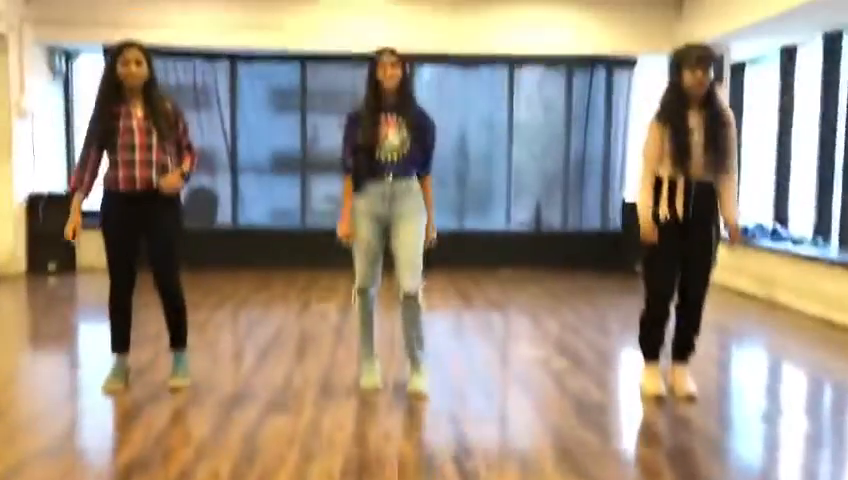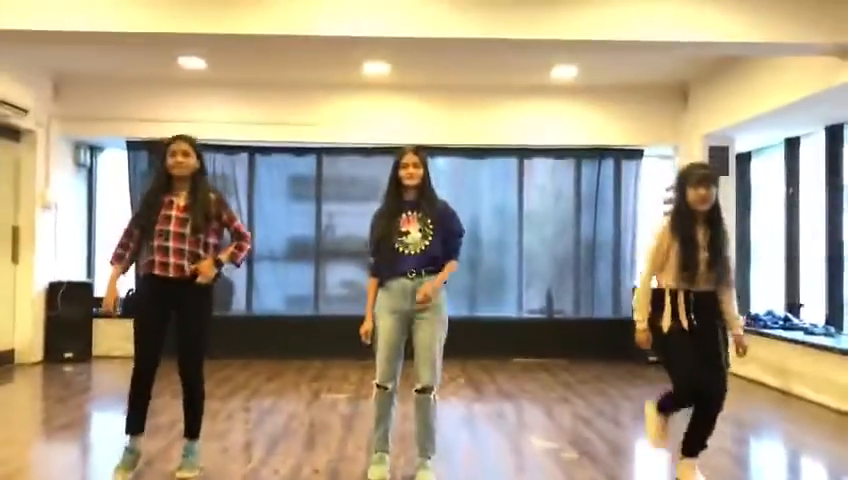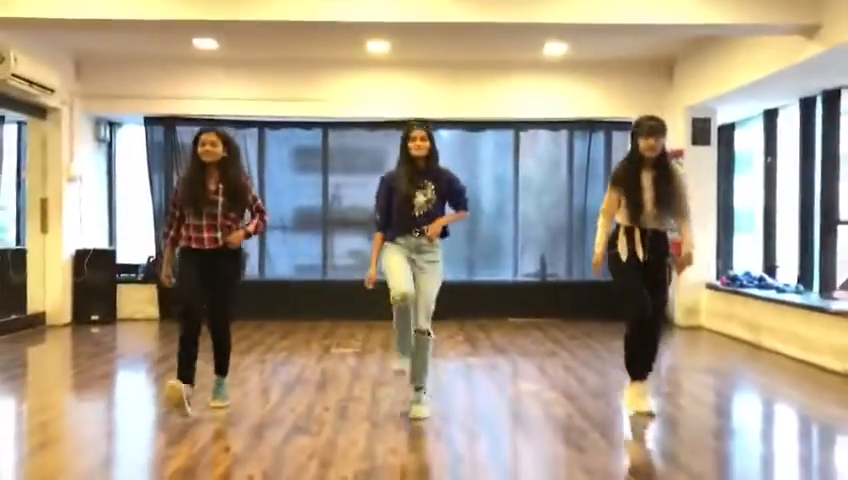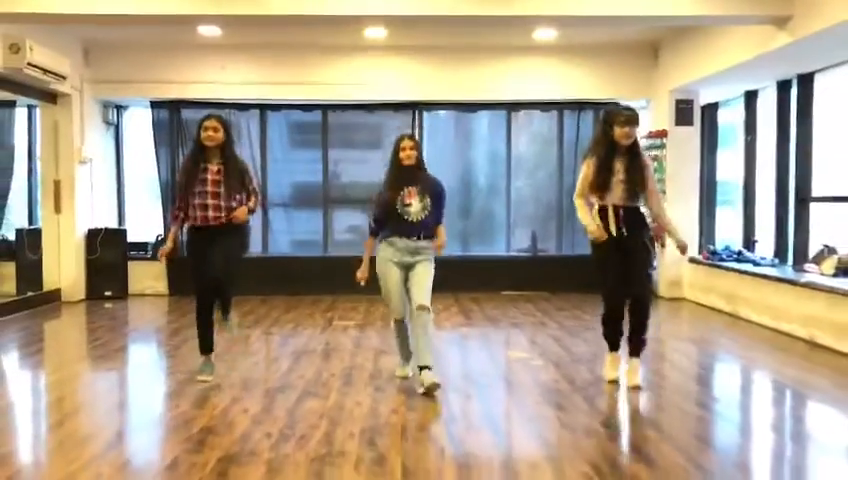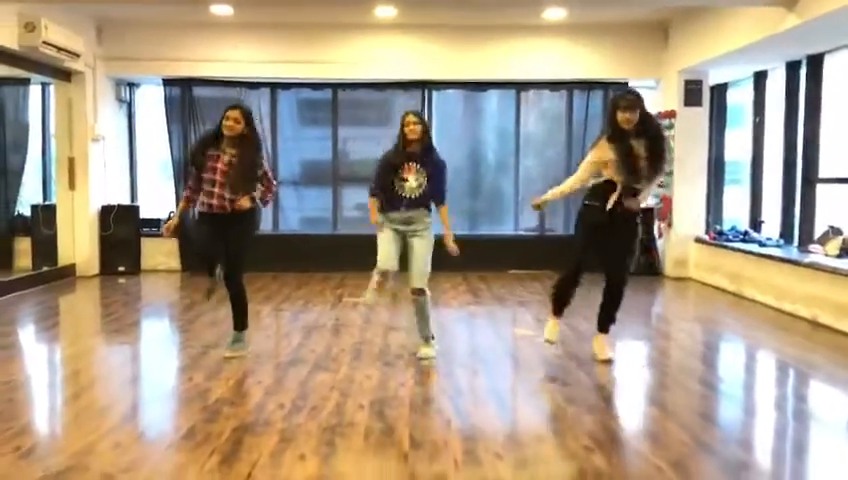
dt=0.5s
person 1, frame 1
left shoulder: (723, 119)
right shoulder: (664, 118)
left elbow: (727, 172)
right elbow: (648, 170)
left wrist: (731, 217)
right wrist: (646, 216)
left hip: (703, 207)
right hip: (667, 204)
left knee: (694, 292)
right knee: (660, 291)
left ankle: (680, 365)
right ankle: (651, 365)
person 1, frame 2
left shoulder: (719, 232)
right shoulder: (671, 230)
left elbow: (726, 284)
right elbow: (647, 277)
left wrist: (735, 327)
right wrist: (641, 322)
left hip: (707, 313)
right hip: (670, 312)
left knee: (716, 391)
right knee: (693, 384)
right ankle: (659, 411)
person 1, frame 3
left shoulder: (673, 176)
right shoulder: (623, 175)
left elbow: (683, 216)
right elbow: (606, 214)
left wrist: (687, 247)
right wrist: (599, 248)
left hip: (657, 248)
right hip: (626, 247)
left knee: (655, 319)
right knee: (640, 313)
left ankle: (641, 382)
right ankle: (636, 384)
person 1, frame 4
left shoulder: (641, 162)
right shoulder: (596, 160)
left elbow: (654, 200)
right elbow: (580, 197)
left wrist: (674, 234)
right wrist: (591, 225)
left hip: (635, 225)
right hip: (606, 227)
left knee: (640, 293)
right knee: (614, 295)
left ankle: (634, 361)
right ankle: (613, 355)
person 1, frame 5
left shoulder: (651, 142)
right shoulder: (606, 143)
left elbow: (651, 178)
right elbow: (581, 176)
left wrist: (640, 200)
right wrist: (550, 196)
left hip: (626, 211)
right hip: (599, 203)
left knee: (617, 276)
right knee: (580, 259)
left ankle: (602, 336)
right ankle: (555, 317)
person 2, frame 1
left shoulder: (166, 110)
right shoulder: (105, 113)
left elbow: (187, 150)
right elbow: (89, 161)
left wrist: (180, 172)
right wrist: (75, 210)
left hip: (161, 204)
right hip: (119, 205)
left knee: (167, 280)
right knee: (121, 283)
left ankle: (180, 358)
right ankle: (120, 361)
person 2, frame 2
left shoulder: (211, 202)
right shoulder: (153, 200)
left elbow: (243, 239)
right elbow: (130, 241)
left wrist: (216, 261)
right wrist: (113, 282)
left hip: (193, 290)
right hip: (153, 288)
left knee: (190, 369)
right knee: (144, 366)
left ankle: (191, 450)
right ankle: (132, 446)
person 2, frame 3
left shoulder: (237, 183)
right shoulder: (186, 184)
left elbow: (260, 214)
right elbow: (173, 224)
left wrist: (244, 232)
right wrist: (166, 261)
left hip: (225, 258)
right hip: (192, 257)
left knee: (219, 321)
right knee: (190, 315)
left ankle: (220, 384)
right ankle: (185, 386)
person 2, frame 4
left shoulder: (237, 167)
right shoulder: (190, 167)
left elbow: (253, 194)
right elbow: (180, 206)
left wrist: (247, 209)
right wrist: (170, 240)
left hip: (230, 231)
right hip: (199, 234)
left knee: (218, 272)
right knee: (203, 295)
left ankle: (226, 312)
right ankle: (206, 359)
person 2, frame 5
left shoulder: (250, 157)
right shoulder: (205, 149)
left elbow: (270, 186)
right elbow: (193, 184)
left wrist: (252, 199)
right wrist: (176, 216)
left hip: (239, 220)
right hip: (209, 216)
left knee: (233, 278)
right knee: (204, 255)
left ankle: (240, 337)
right ankle: (213, 270)
person 3, frame 1
left shoulder: (419, 119)
right shoulder: (358, 119)
left elbow: (425, 171)
right elbow: (349, 172)
left wrist: (430, 217)
right wrist: (345, 217)
left hip: (408, 201)
right hip: (368, 202)
left knee: (410, 287)
right knee: (365, 285)
left ankle: (416, 366)
right ankle: (368, 361)
person 3, frame 2
left shoulder: (440, 211)
right shoulder: (384, 215)
left elbow: (453, 259)
right elbow: (375, 268)
left wrist: (437, 282)
right wrist: (368, 314)
left hip: (429, 299)
right hip: (390, 297)
left knee: (426, 381)
right knee: (385, 379)
person 3, frame 3
left shoulder: (444, 178)
right shoulder: (391, 180)
left elbow: (463, 209)
right elbow: (381, 224)
left wrist: (441, 221)
right wrist: (373, 265)
left hip: (429, 253)
right hip: (397, 249)
left knee: (422, 324)
right knee: (403, 293)
left ankle: (419, 394)
right ankle: (402, 353)
person 3, frame 4
left shoulder: (432, 185)
right shoulder: (388, 188)
left elbow: (438, 221)
right elbow: (375, 228)
left wrist: (441, 238)
right wrist: (364, 264)
left hip: (422, 254)
right hip: (391, 254)
left knee: (422, 307)
right knee: (399, 315)
left ankle: (425, 372)
right ankle: (405, 359)
person 3, frame 5
left shoulder: (436, 164)
right shoulder: (390, 159)
left elbow: (440, 201)
right elbow: (375, 193)
left wrist: (448, 234)
right wrist: (375, 215)
left hip: (421, 225)
right hip: (391, 223)
left knee: (418, 287)
right knee: (387, 269)
left ankle: (427, 339)
right ankle: (378, 282)
